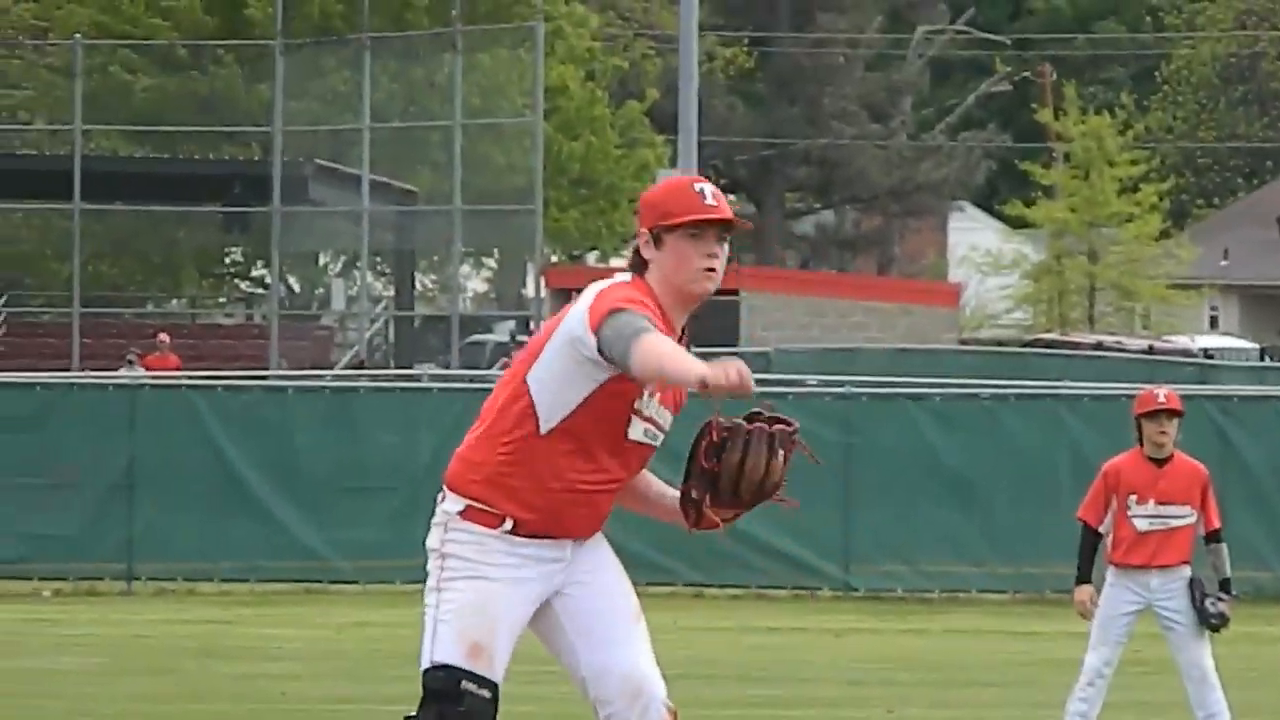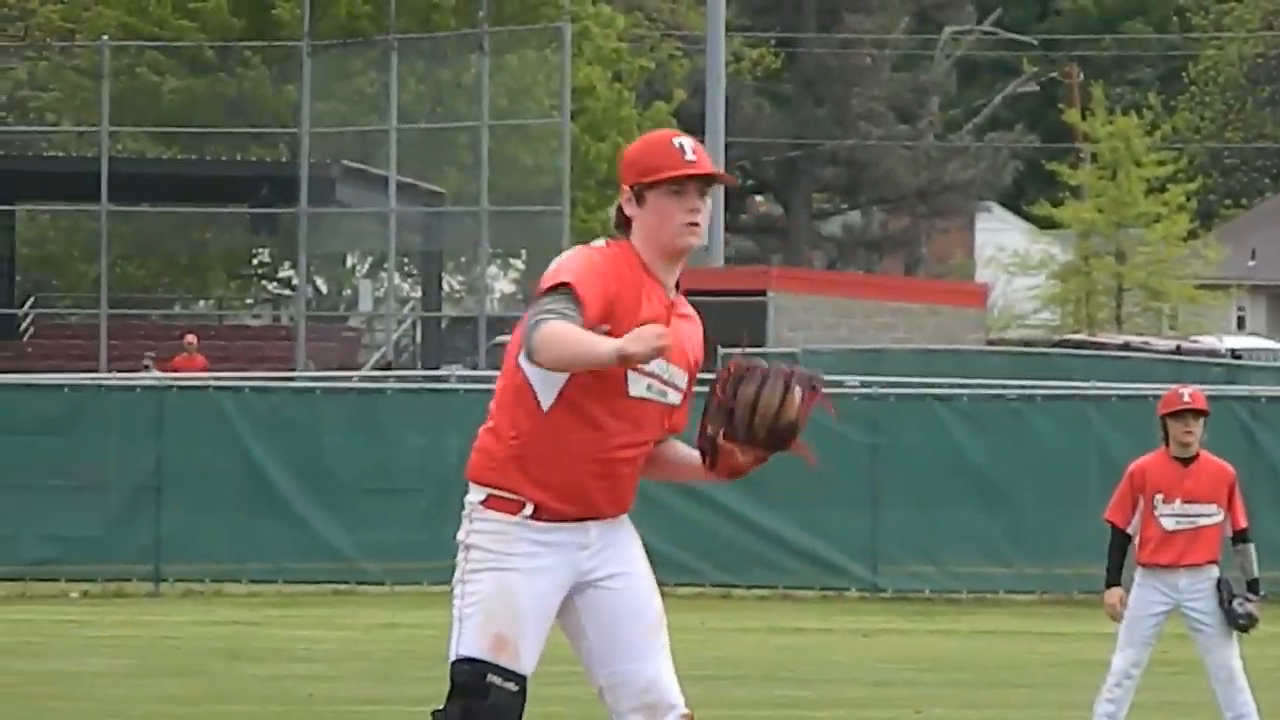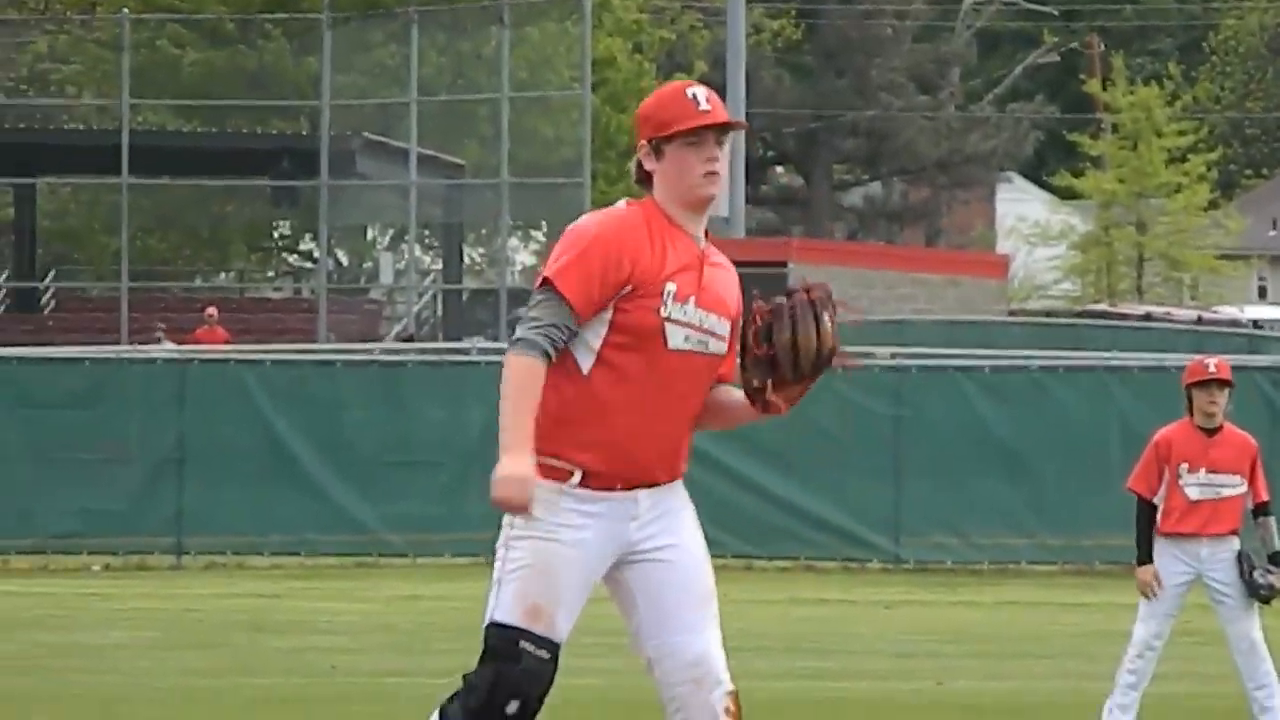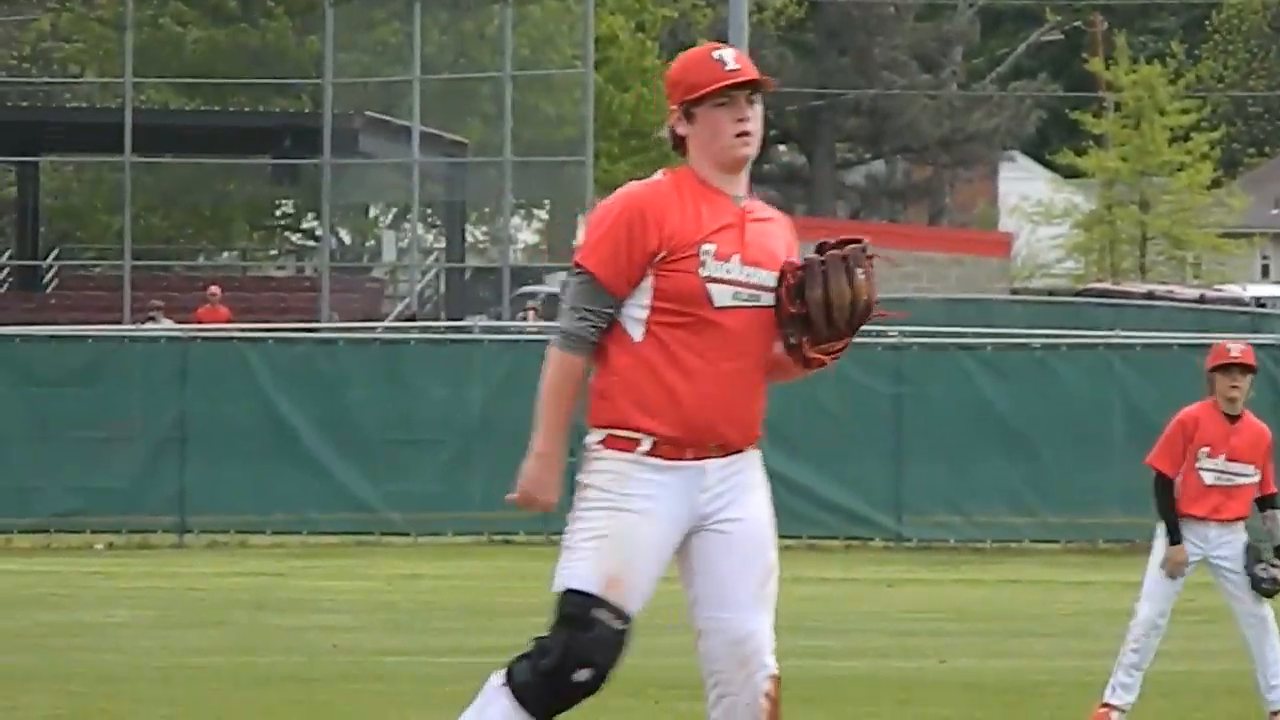
dt=0.2s
person 1, frame 1
left shoulder: (675, 351)
right shoulder: (615, 302)
right elbow: (640, 352)
left wrist: (685, 509)
right wrist: (704, 374)
left hip: (578, 547)
right hip: (487, 538)
person 1, frame 2
left shoulder: (687, 327)
right shoulder: (592, 269)
right elbow: (547, 338)
left wrist: (712, 464)
right wrist: (614, 349)
left hip: (607, 534)
right hip: (516, 528)
person 1, frame 3
left shoulder: (723, 275)
right shoulder: (608, 237)
right elbow: (533, 344)
left wrist: (759, 401)
right wrist: (515, 455)
left hip: (663, 504)
right hip: (568, 499)
person 1, frame 4
left shoulder: (776, 232)
right shoulder: (641, 209)
right elbow: (575, 337)
right wrist: (543, 460)
left hip: (735, 474)
right hip: (636, 468)
left knee: (745, 663)
right knee: (578, 651)
person 2, frame 1
left shoulder: (1196, 473)
right shoulder: (1115, 471)
left elbow: (1213, 532)
right elbow: (1092, 527)
left wrist: (1224, 587)
right wrist: (1083, 581)
left hip: (1176, 581)
right hip: (1124, 580)
left knee: (1200, 668)
right knee: (1097, 666)
person 2, frame 2
left shoulder: (1223, 473)
right shoulder: (1142, 471)
left elbow: (1241, 533)
right elbow: (1121, 530)
left wrist: (1253, 588)
right wrist: (1112, 585)
left hip: (1204, 581)
right hip: (1151, 581)
left knee: (1228, 669)
right knee: (1125, 668)
person 2, frame 3
left shoulder: (1246, 445)
right shoulder: (1167, 440)
right elbow: (1146, 502)
right wrist: (1144, 561)
left hip: (1225, 551)
right hip: (1172, 552)
left knee: (1249, 639)
right knee: (1146, 640)
person 2, frame 4
right shoulder: (1191, 420)
right elbow: (1163, 481)
right wrist: (1174, 540)
left hip: (1232, 534)
right hip: (1182, 531)
right knee: (1148, 619)
